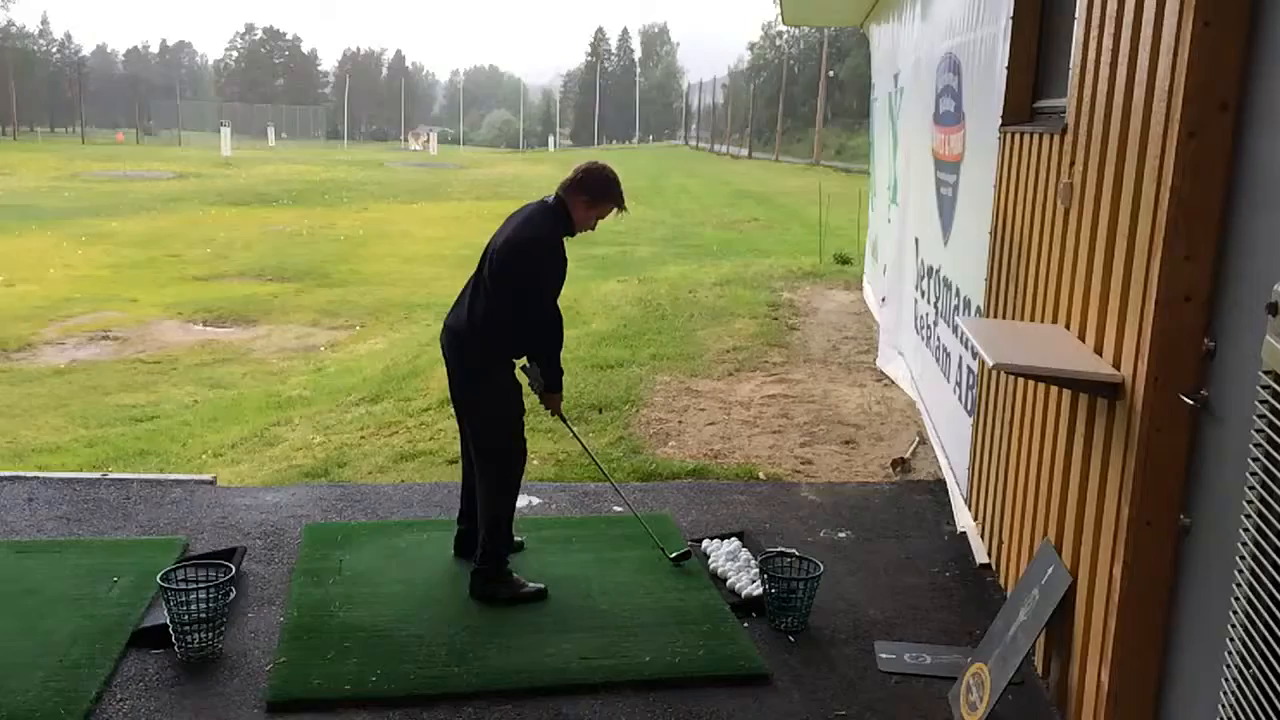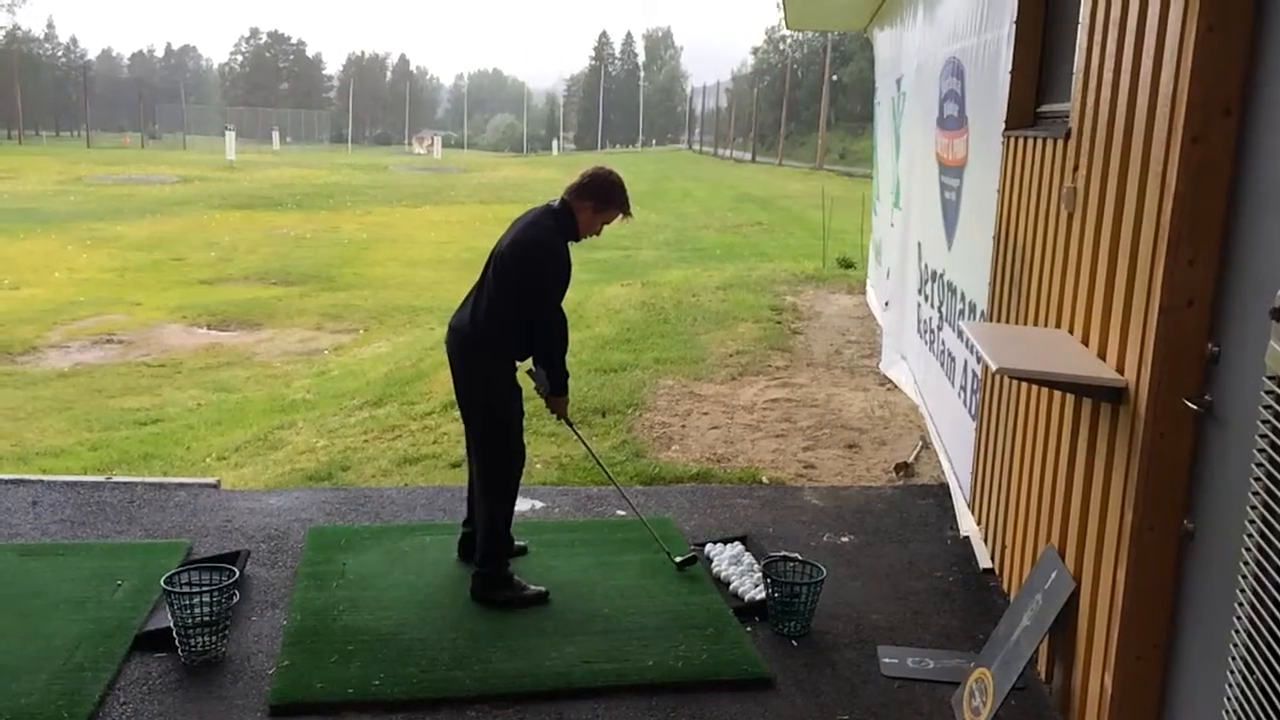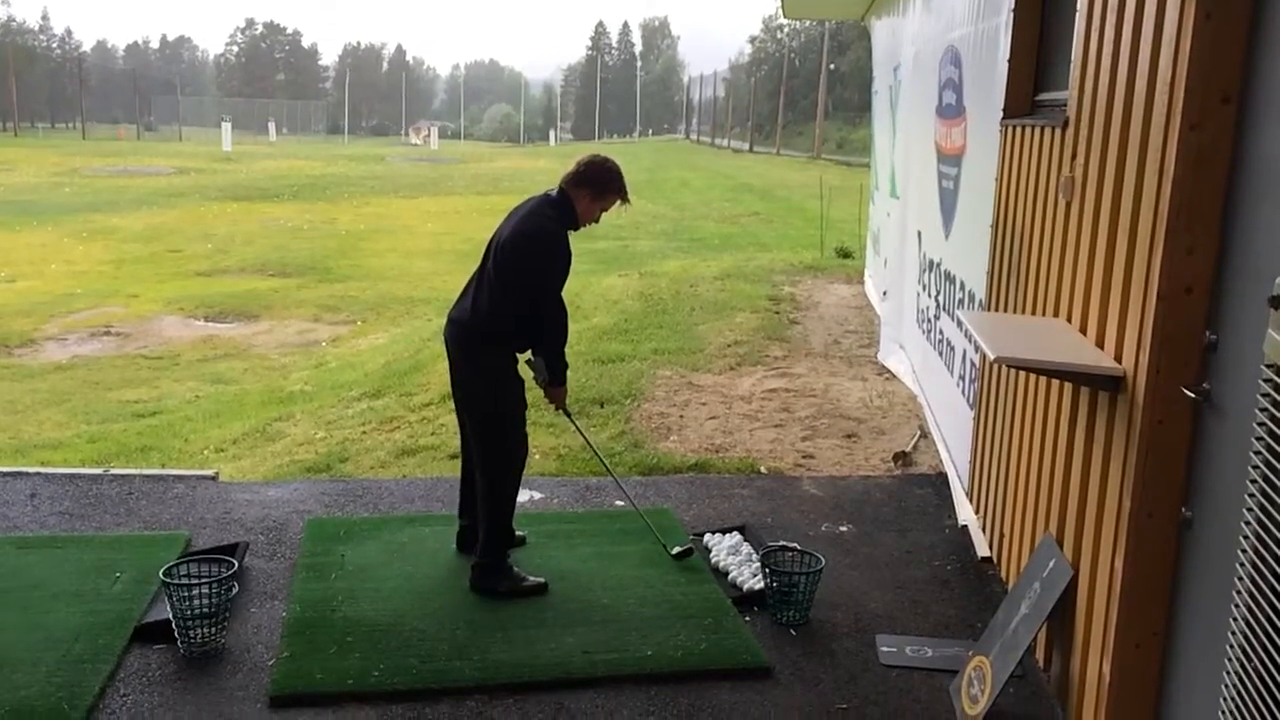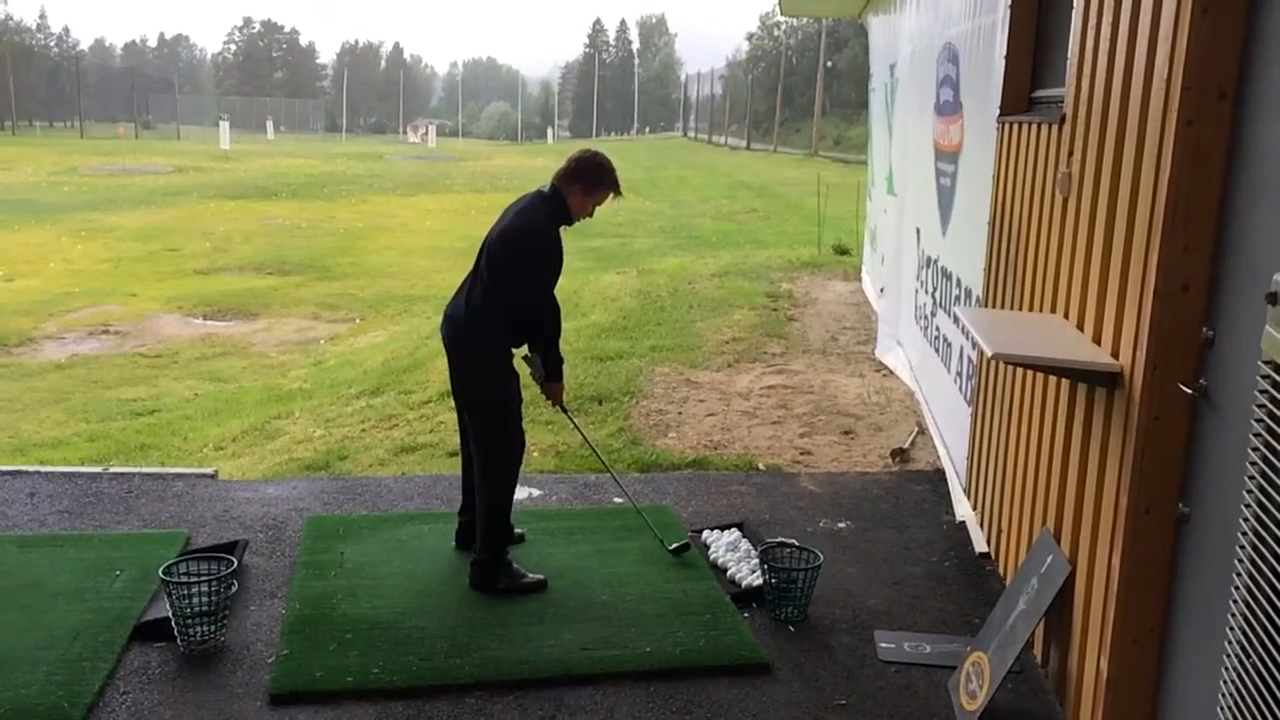
dt=1s
person 1, frame 1
left shoulder: (533, 216)
right shoulder: (544, 242)
right elbow: (544, 319)
left wrist: (539, 370)
right wrist: (552, 382)
left hip: (465, 340)
right hip: (482, 354)
left knee: (482, 447)
right knee: (503, 456)
left ankle: (472, 535)
right ankle: (490, 573)
person 1, frame 2
left shoulder: (540, 221)
right shoulder: (548, 246)
right elbow: (548, 321)
left wrist: (546, 373)
right wrist: (557, 385)
left hip: (471, 342)
right hip: (485, 355)
left knee: (488, 451)
right knee: (503, 459)
left ankle: (478, 538)
right ankle: (490, 576)
person 1, frame 3
left shoulder: (538, 209)
right shoulder: (548, 236)
right elbow: (548, 312)
left wrist: (543, 360)
right wrist: (556, 375)
left hip: (468, 333)
right hip: (486, 347)
left knee: (482, 441)
right knee: (505, 450)
left ankle: (474, 529)
right ankle: (490, 567)
person 1, frame 4
left shoulder: (532, 207)
right shoulder: (539, 231)
right elbow: (541, 307)
left wrist: (539, 355)
right wrist: (552, 371)
left hip: (466, 330)
right hip: (481, 342)
left knee: (482, 438)
right knee: (503, 447)
left ankle: (474, 527)
right ankle: (489, 564)
